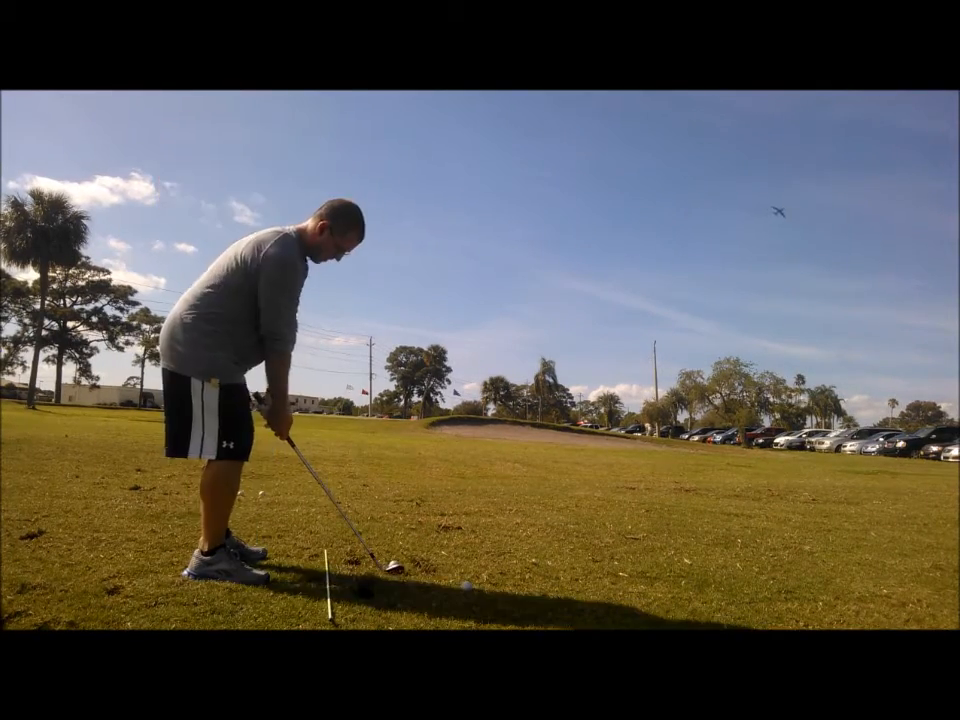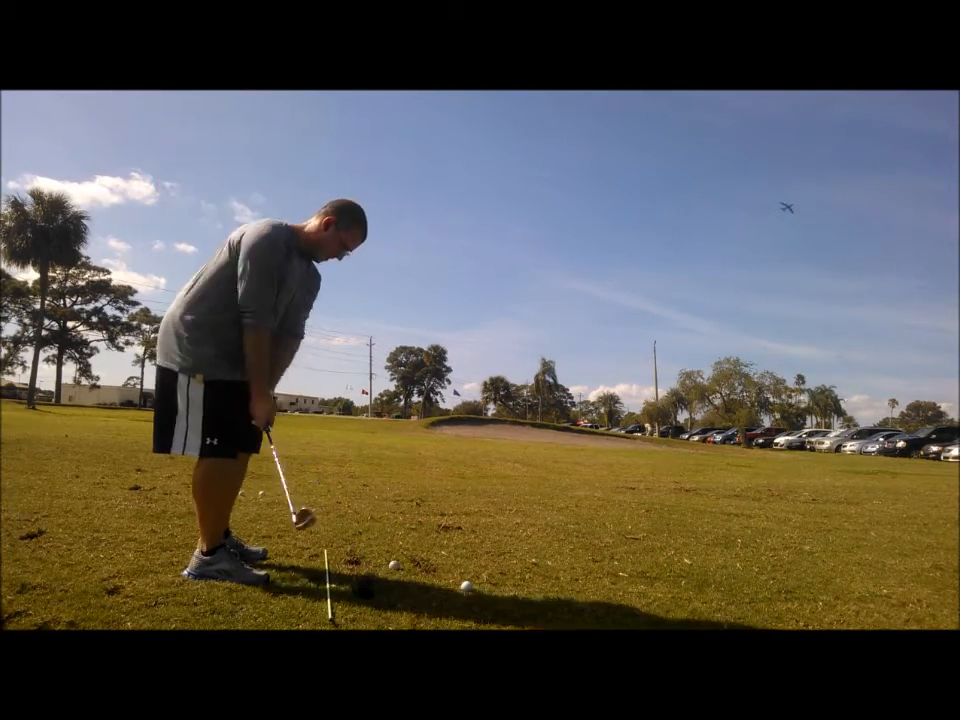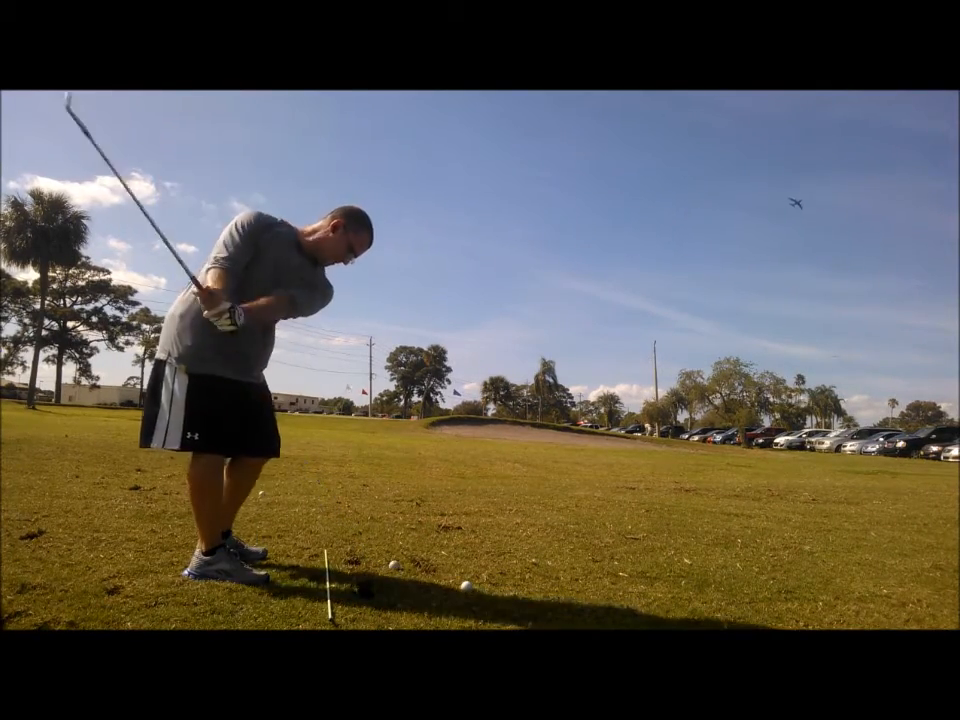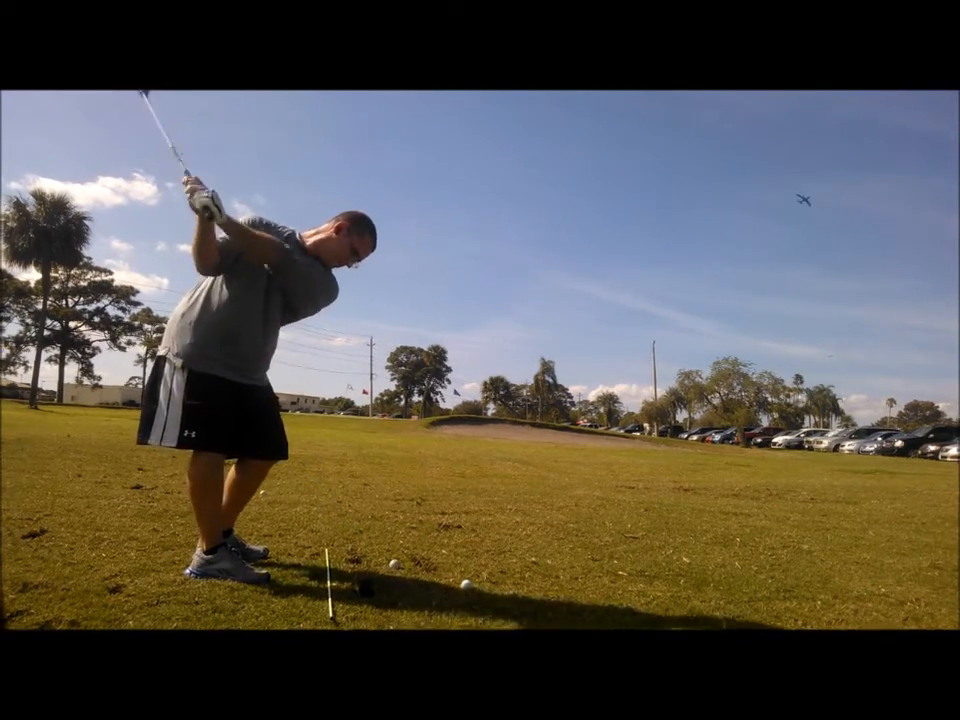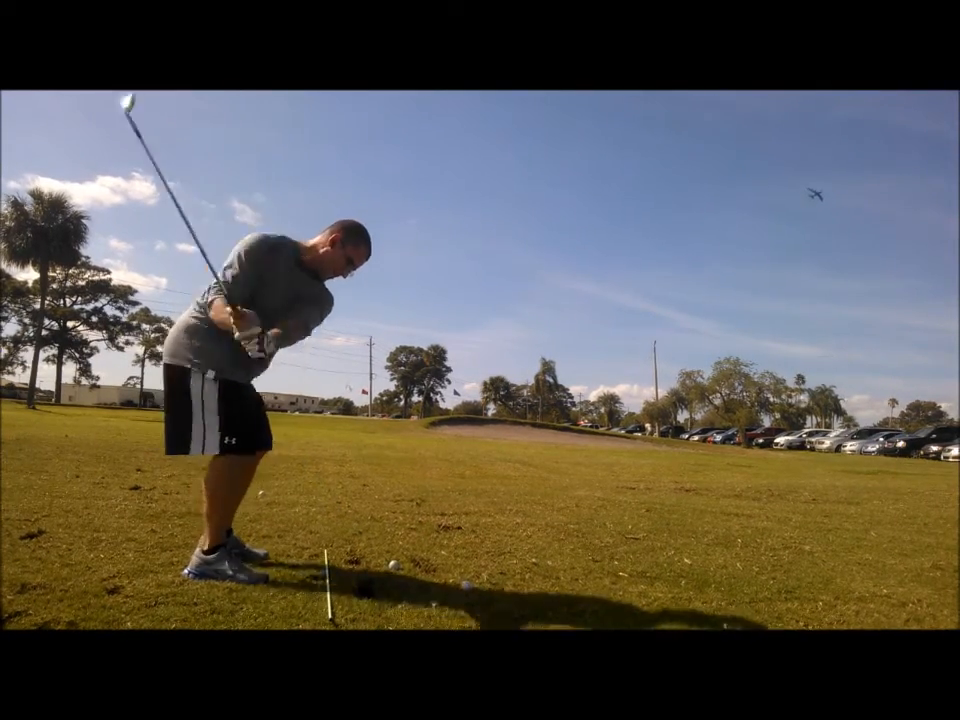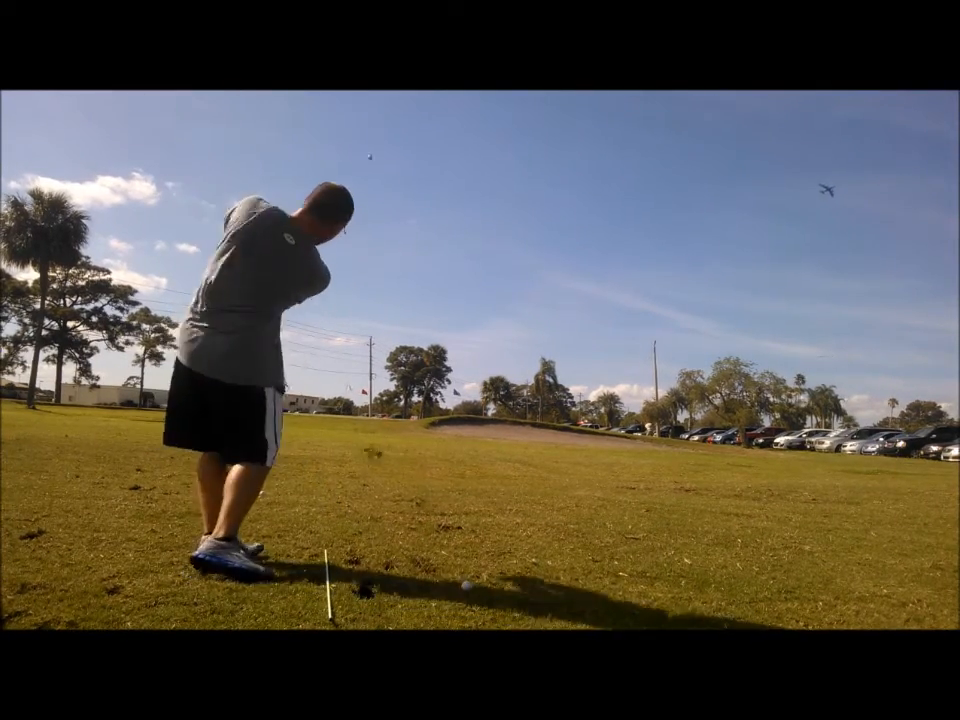
dt=0.3s
person 1, frame 1
left shoulder: (290, 254)
right shoulder: (282, 254)
left elbow: (283, 334)
right elbow: (277, 337)
left wrist: (275, 396)
right wrist: (279, 401)
left hip: (218, 357)
right hip: (197, 353)
left knee: (232, 450)
right knee: (226, 451)
left ankle: (219, 538)
right ankle: (209, 554)
person 1, frame 2
left shoulder: (310, 277)
right shoulder: (267, 238)
left elbow: (290, 334)
right elbow: (255, 319)
left wrist: (265, 389)
right wrist: (260, 391)
left hip: (232, 361)
right hip: (192, 352)
left knee: (238, 449)
right knee: (216, 450)
left ankle: (220, 537)
right ankle: (208, 555)
person 1, frame 3
left shoulder: (318, 288)
right shoulder: (258, 225)
left elbow: (281, 303)
right elbow: (222, 266)
left wrist: (238, 314)
right wrist: (216, 295)
left hip: (244, 368)
right hip: (192, 350)
left knee: (255, 452)
right knee: (209, 451)
left ankle: (221, 537)
right ankle: (208, 554)
person 1, frame 4
left shoulder: (322, 285)
right shoulder: (258, 226)
left elbow: (273, 255)
right elbow: (208, 263)
left wrist: (218, 217)
right wrist: (205, 215)
left hip: (248, 373)
right hip: (195, 352)
left knee: (263, 454)
right knee: (209, 449)
left ankle: (223, 535)
right ankle: (209, 553)
person 1, frame 5
left shoulder: (321, 299)
right shoulder: (266, 247)
left elbow: (292, 329)
right elbow: (218, 299)
left wrist: (267, 337)
right wrist: (238, 323)
left hip: (232, 368)
right hip: (198, 355)
left knee: (249, 449)
right knee: (232, 450)
left ankle: (219, 537)
right ankle: (209, 555)
person 1, frame 6
left shoulder: (252, 211)
right shoulder: (314, 273)
left hip: (193, 349)
right hip: (250, 367)
left knee: (211, 448)
right knee: (254, 456)
left ankle: (215, 533)
right ankle: (219, 542)
